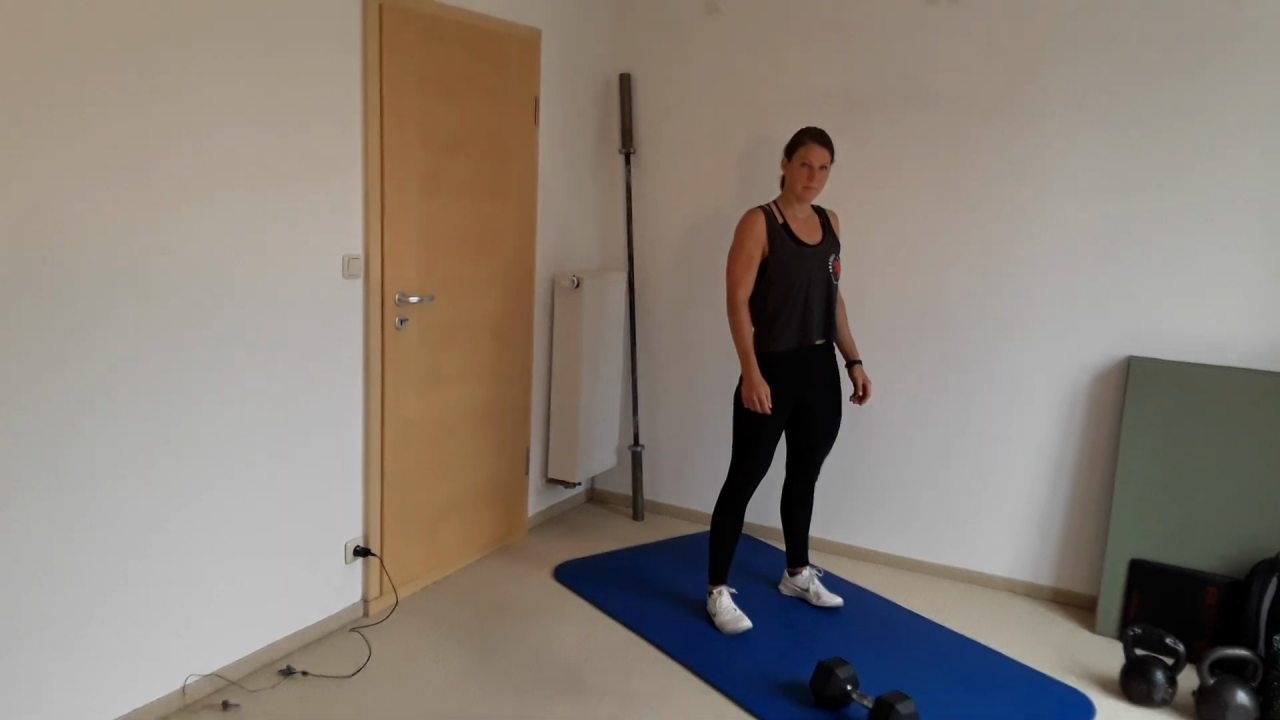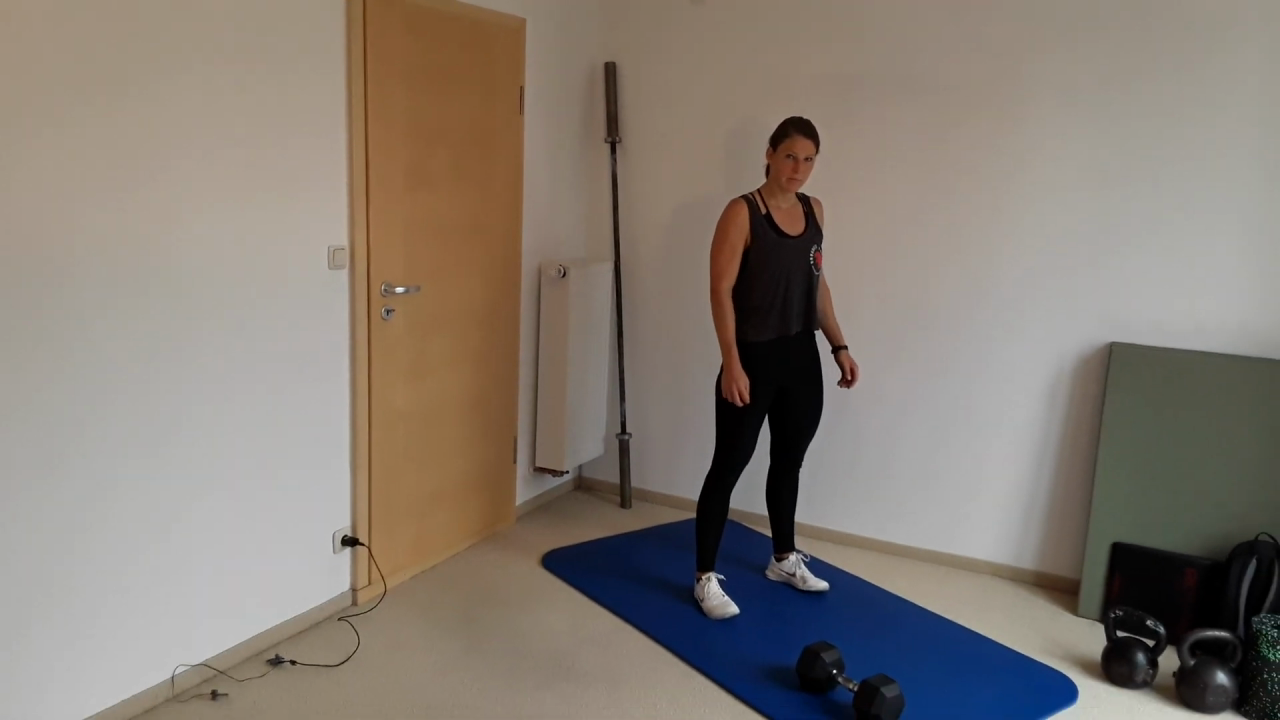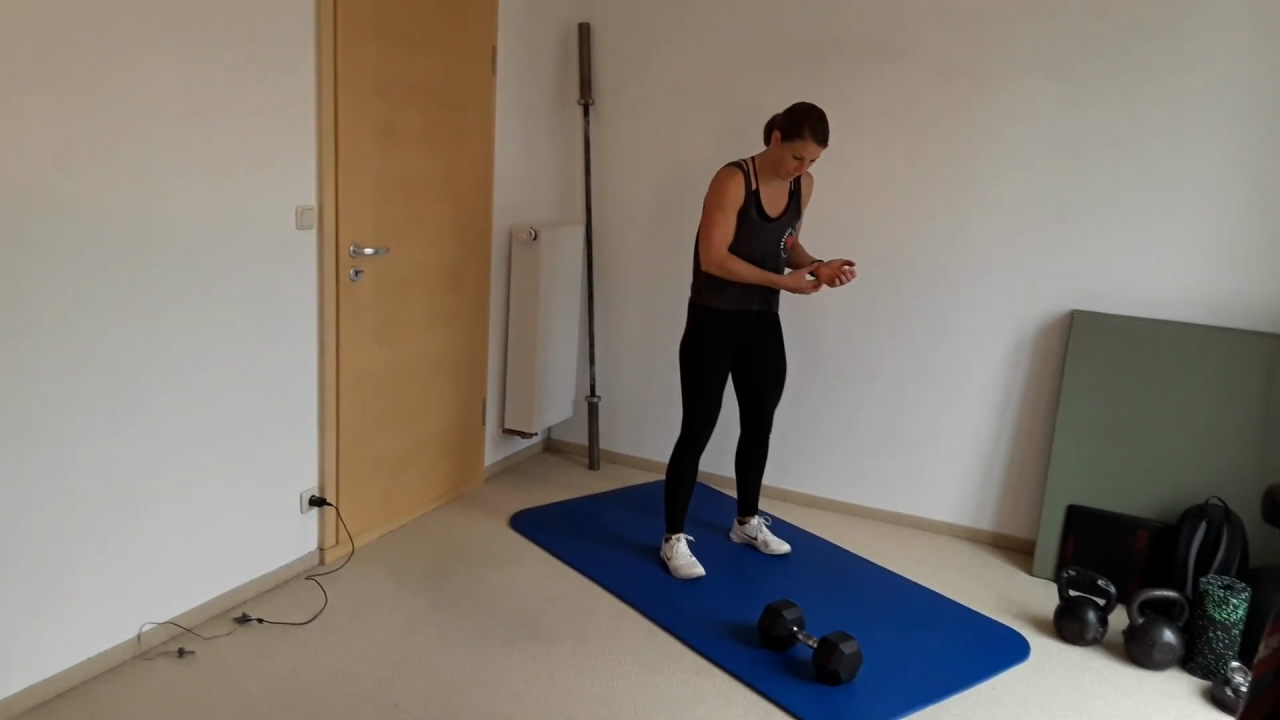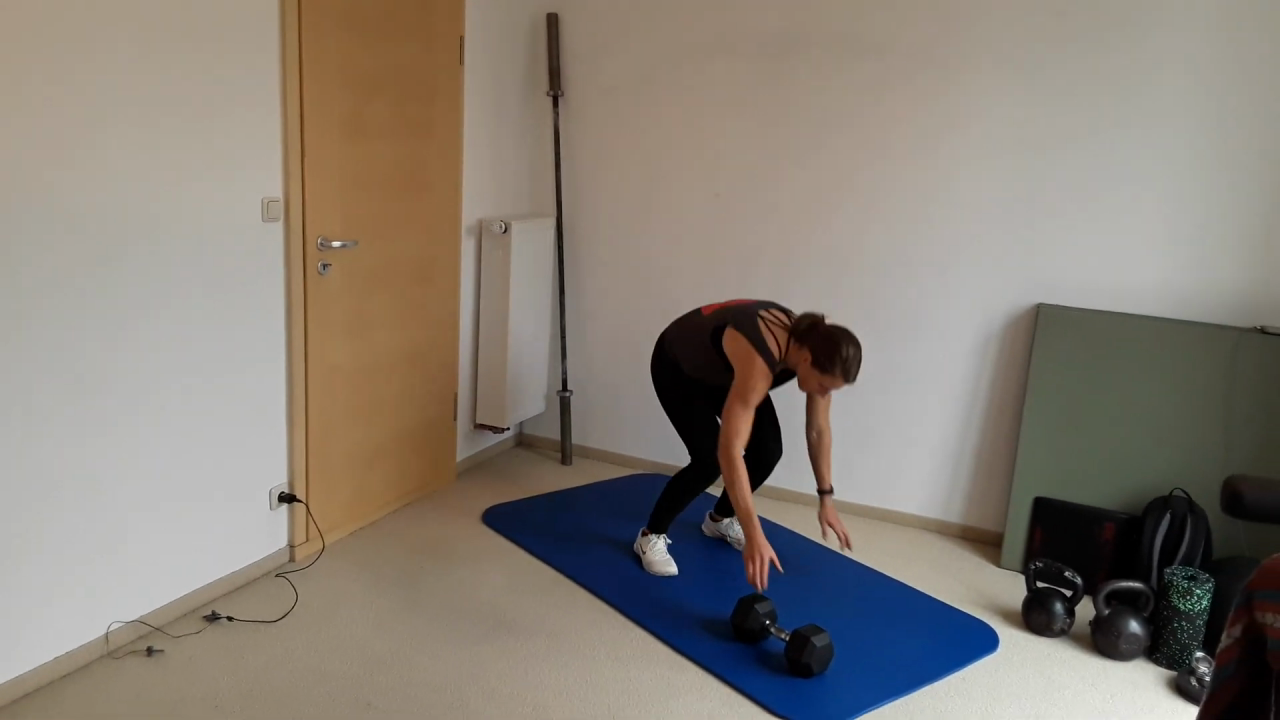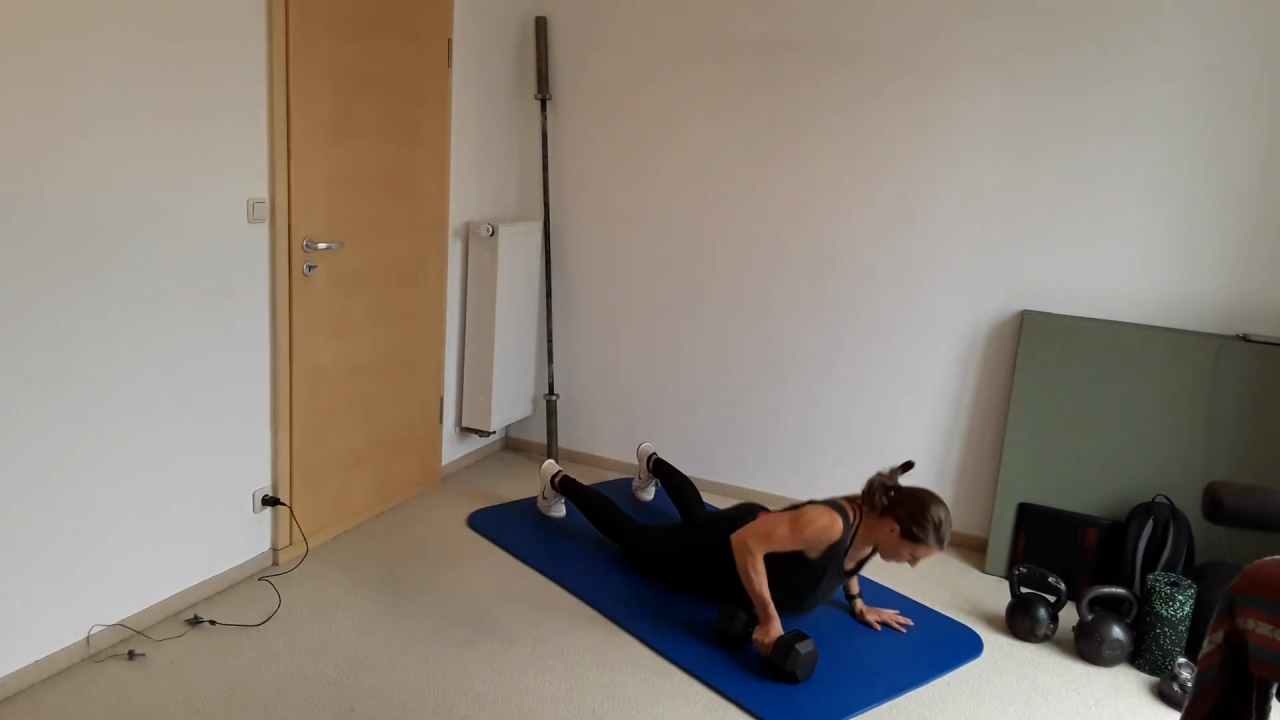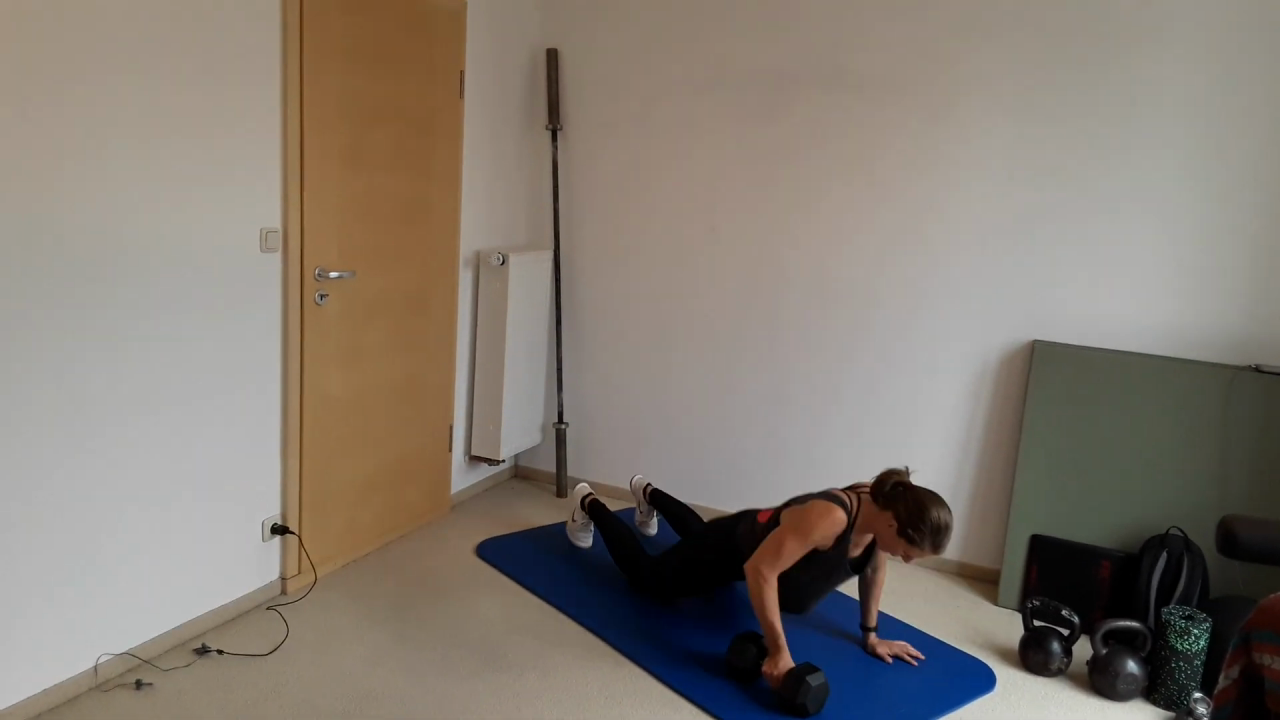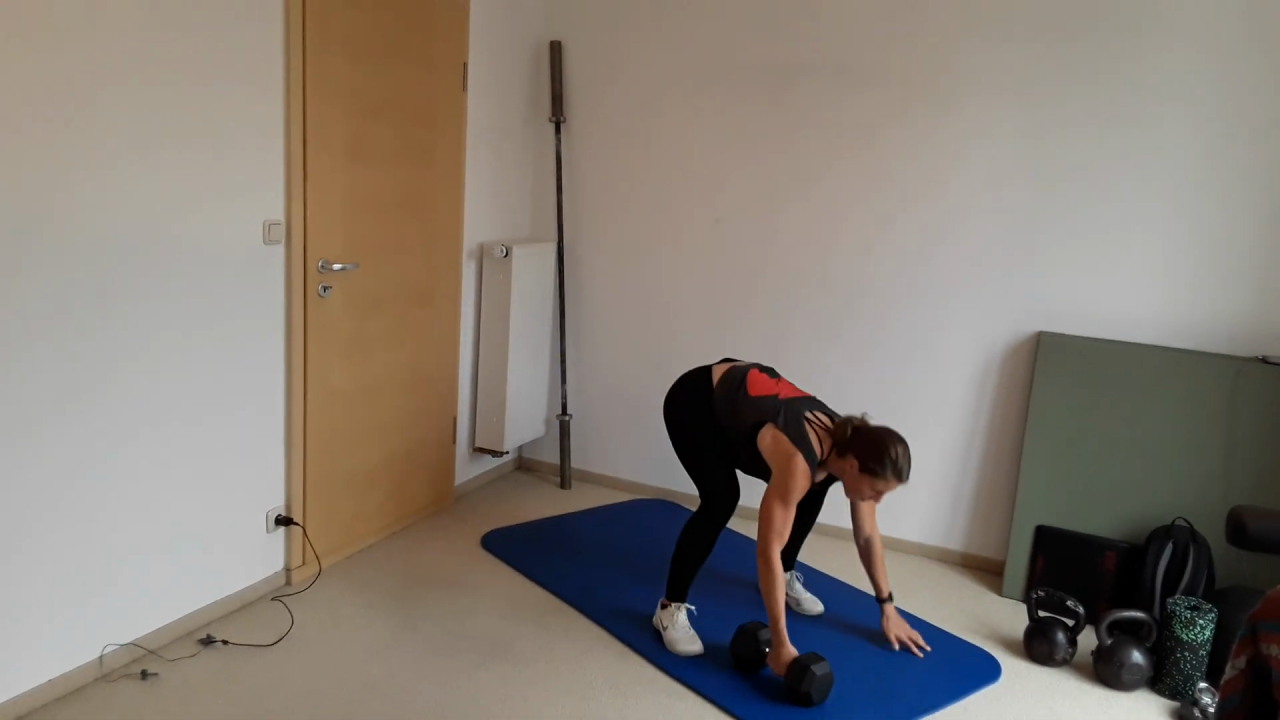
dt=0.7s
person 1, frame 1
left shoulder: (830, 223)
right shoulder: (758, 223)
right elbow: (738, 301)
left wrist: (854, 361)
right wrist: (750, 372)
left hip: (820, 370)
right hip: (774, 368)
left knee: (804, 475)
right knee: (744, 479)
left ankle: (797, 574)
right ankle: (718, 590)
person 1, frame 2
left shoulder: (814, 210)
right shoulder: (741, 213)
right elbow: (721, 292)
left wrist: (839, 346)
right wrist: (731, 363)
left hip: (801, 356)
right hip: (755, 357)
left knee: (789, 462)
right knee: (729, 466)
left ankle: (784, 559)
right ankle: (706, 577)
person 1, frame 3
left shoulder: (802, 186)
right shoulder: (733, 180)
right elbow: (711, 258)
left wrist: (815, 267)
right wrist: (783, 281)
left hip: (763, 322)
right hip: (713, 322)
left knee: (759, 426)
right knee: (698, 429)
left ankle: (747, 522)
right ankle: (674, 539)
person 1, frame 4
left shoulder: (811, 347)
right shoulder: (758, 361)
left elbow: (819, 428)
right elbow: (729, 450)
left wrist: (826, 498)
right wrist: (754, 535)
right hip: (676, 368)
left knee: (769, 449)
right knee: (711, 462)
left ankle: (720, 520)
right ankle: (651, 537)
person 1, frame 5
left shoulder: (873, 517)
right shoulder: (828, 524)
right elbow: (746, 541)
left wrist: (858, 603)
right wrist: (768, 619)
left hip: (756, 525)
right hip: (724, 546)
left knee: (698, 515)
right knee: (632, 536)
left ankle: (651, 462)
right ankle: (558, 480)
person 1, frame 6
left shoulder: (881, 503)
right shoulder: (831, 520)
left elbow: (873, 566)
right elbow: (758, 570)
left wrist: (871, 635)
right wrist: (778, 652)
left hip: (764, 544)
right hip: (735, 551)
left knee: (702, 538)
right knee: (646, 572)
left ankle: (648, 495)
right ankle: (588, 504)
person 1, frame 7
left shoulder: (853, 446)
right shoulder: (799, 459)
left elbow: (867, 533)
right elbow: (768, 552)
left wrist: (888, 607)
right wrist: (782, 646)
left hip: (739, 387)
right hip: (694, 397)
left knee: (812, 490)
right knee: (721, 501)
left ankle: (782, 578)
right ankle: (670, 608)
